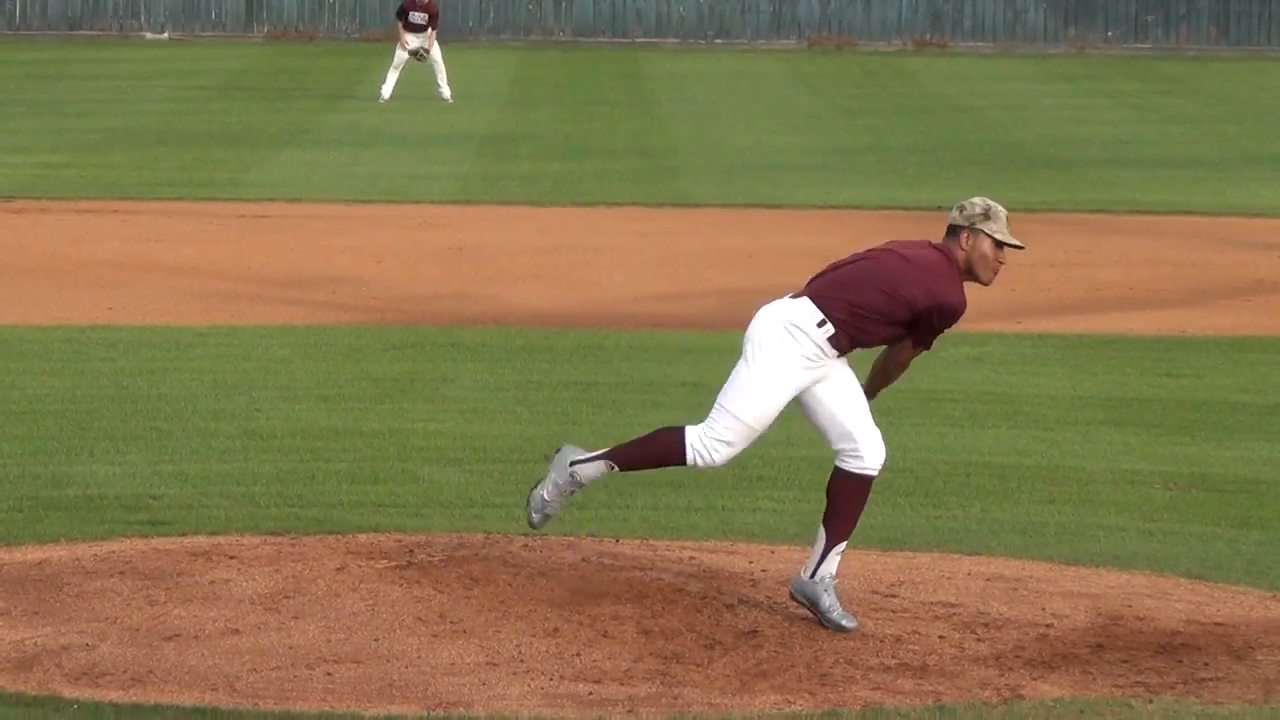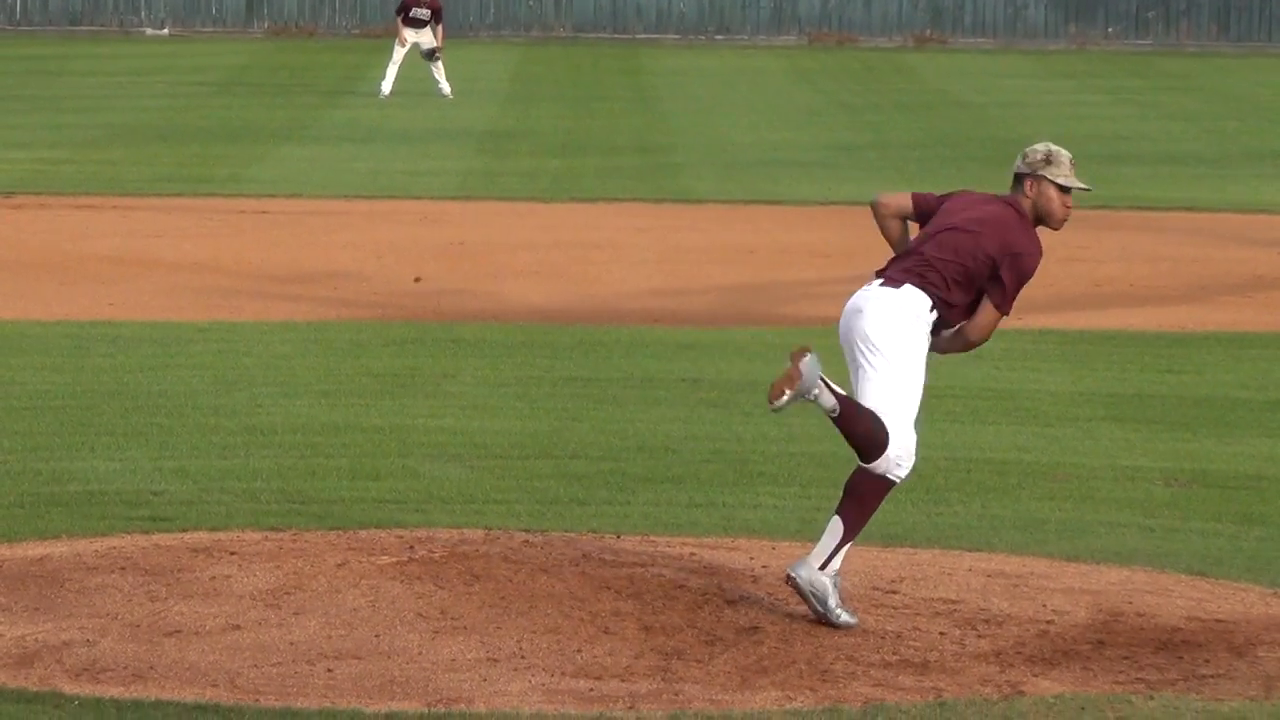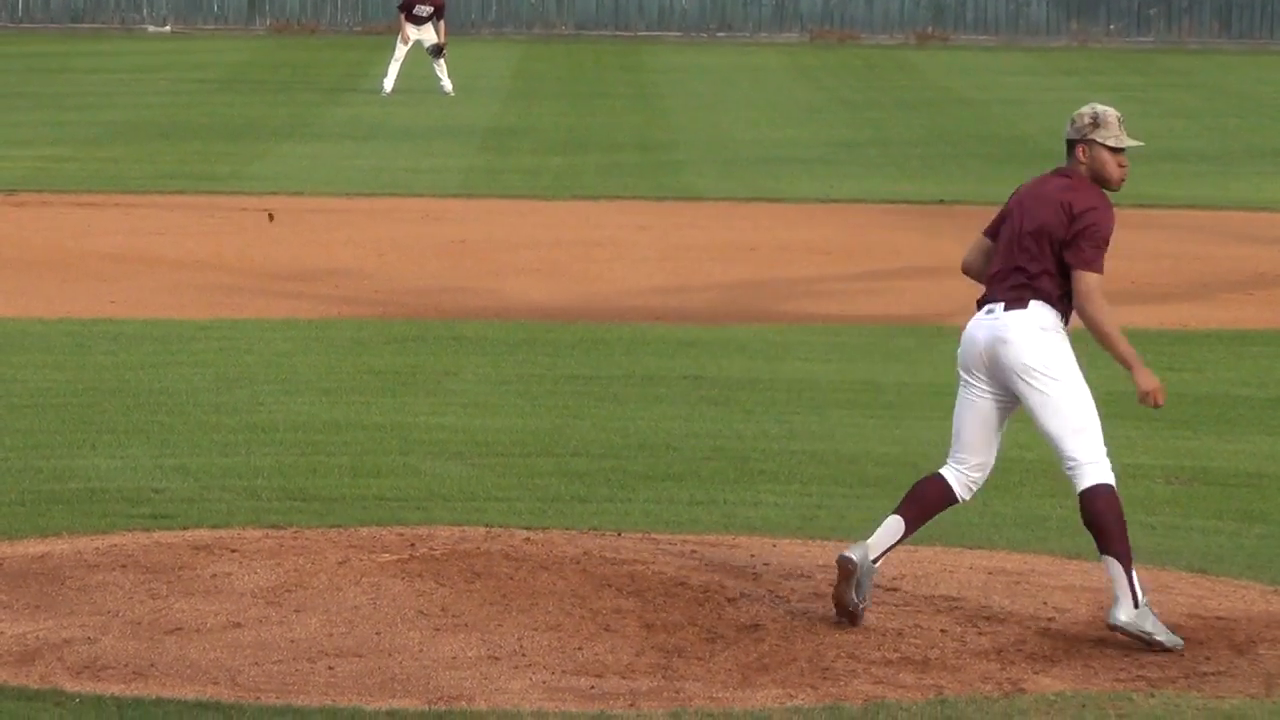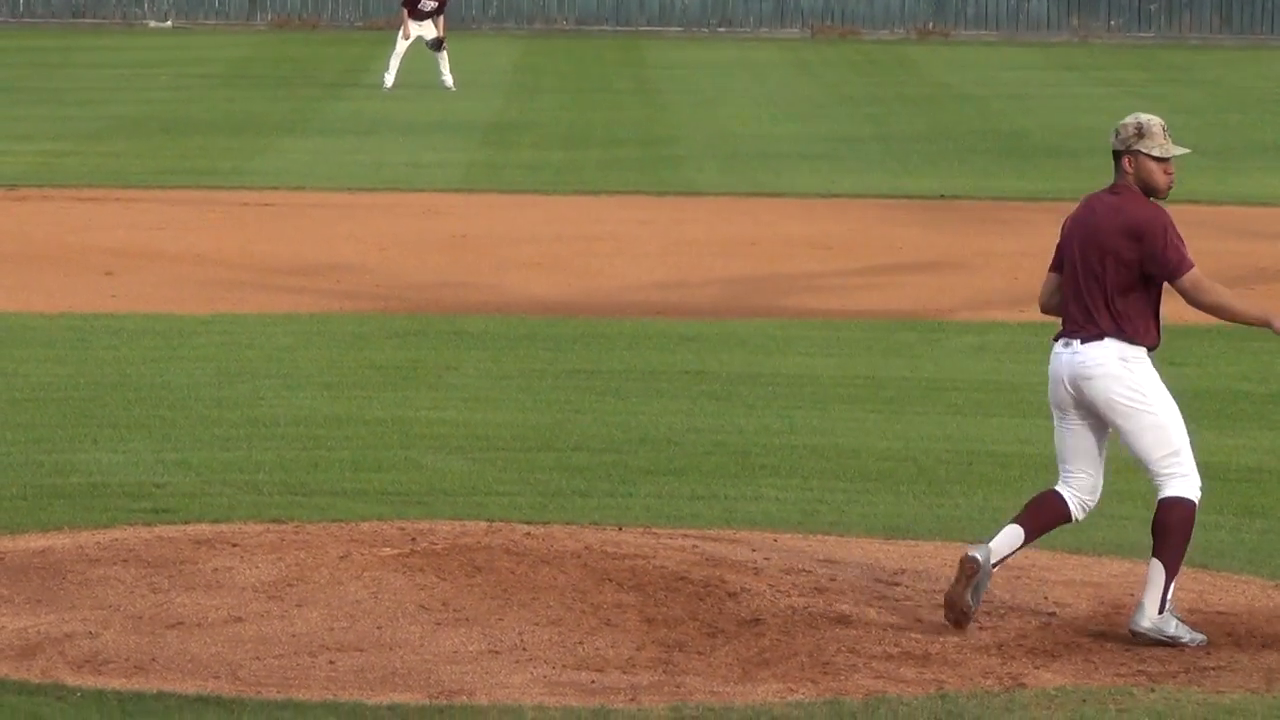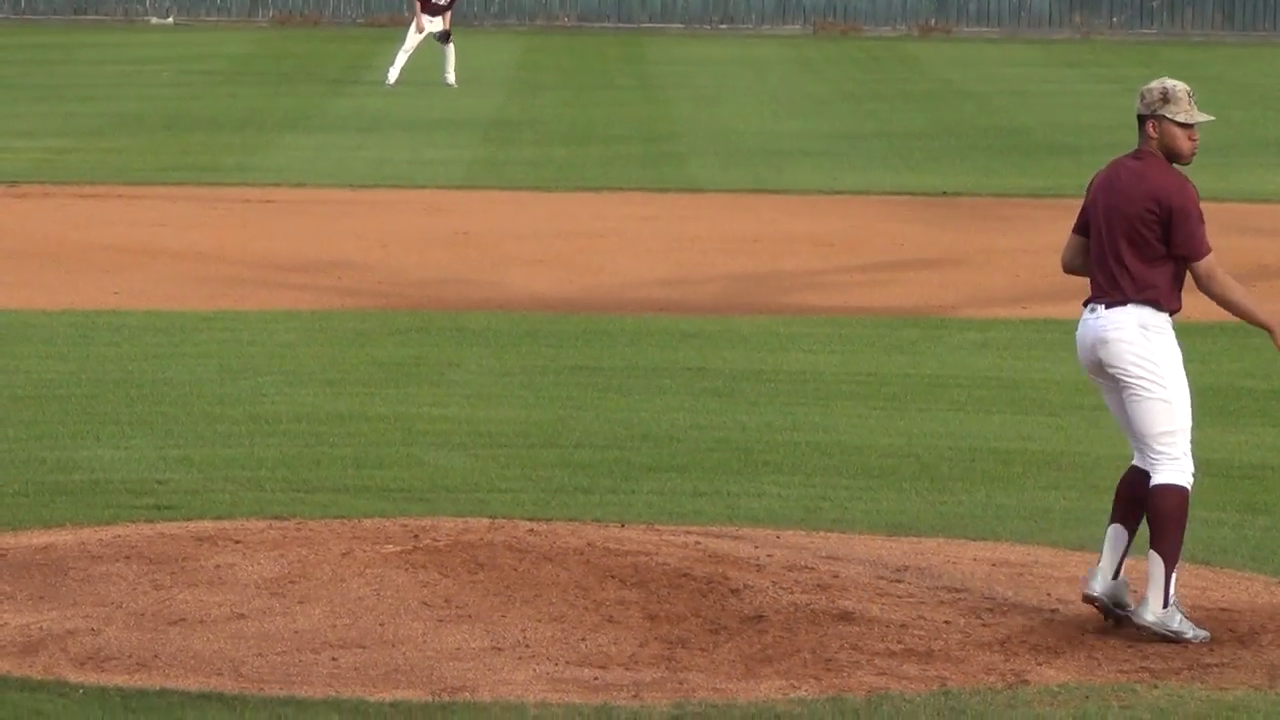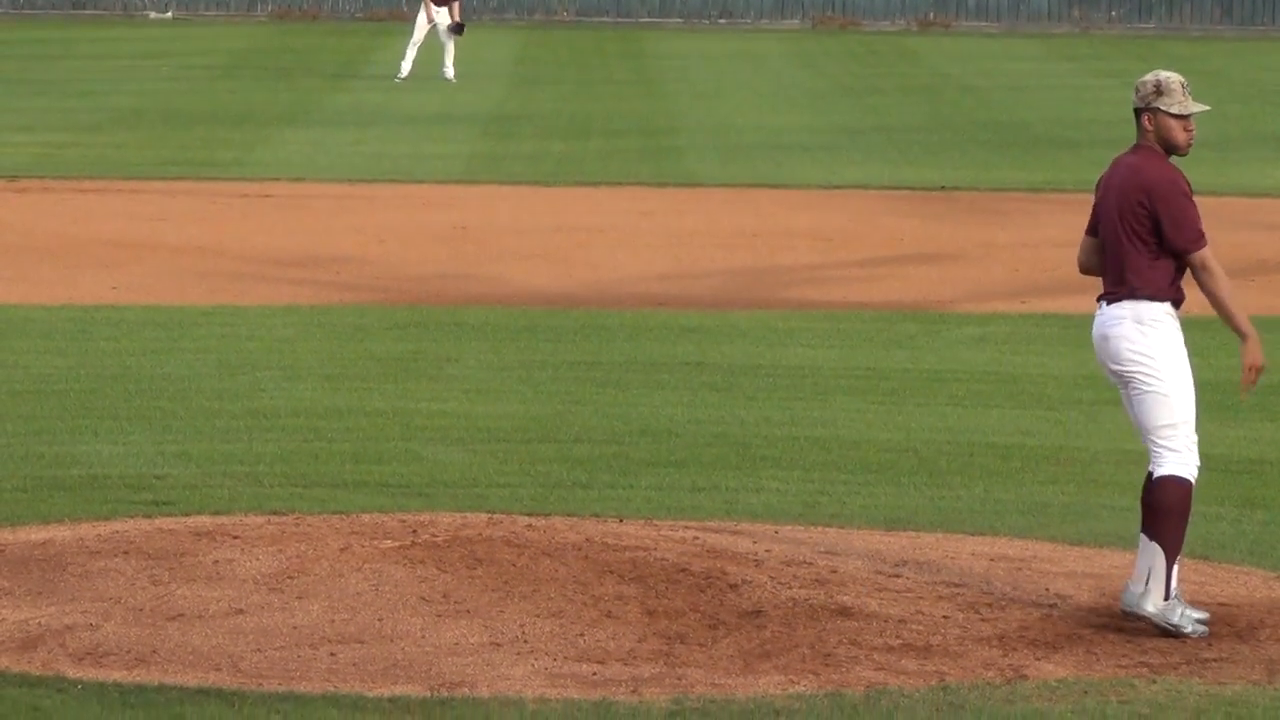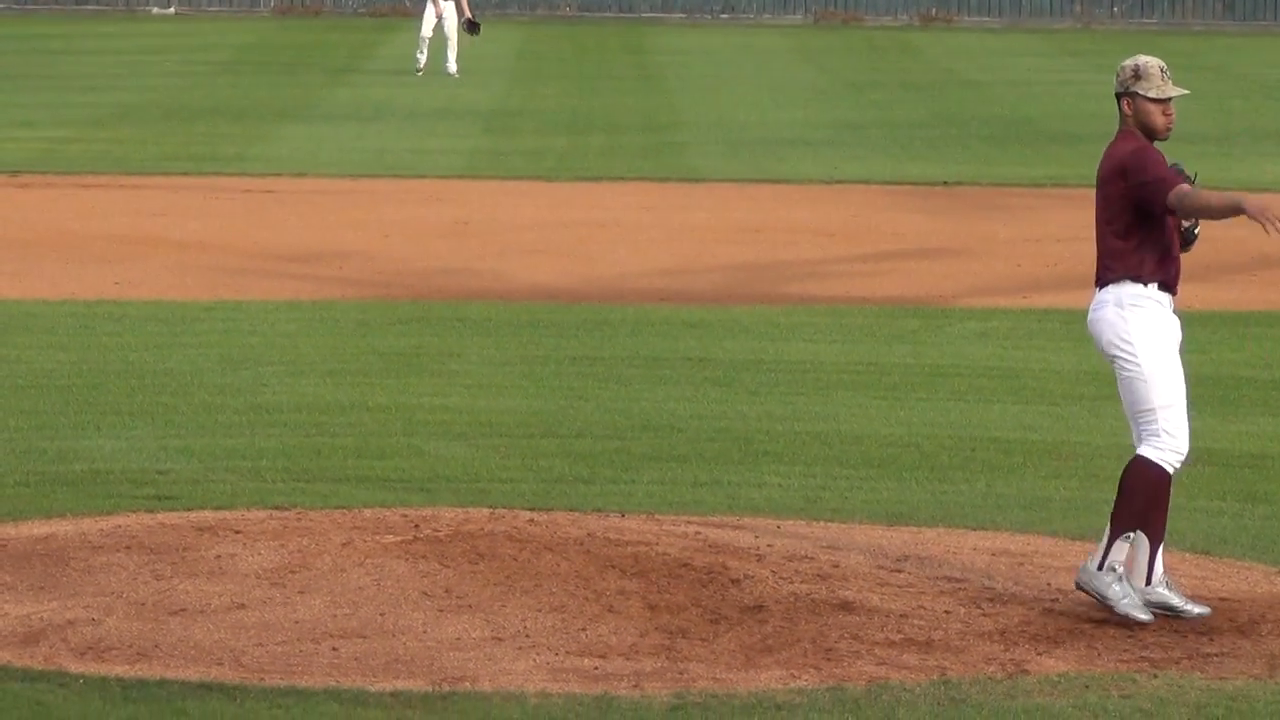
dt=0.2s
person 1, frame 1
left shoulder: (904, 253)
right shoulder: (951, 293)
right elbow: (901, 354)
right wrist: (867, 391)
left hip: (818, 348)
right hip: (794, 335)
left knee: (866, 454)
right knee: (711, 445)
left ankle: (817, 578)
right ankle: (582, 466)
person 1, frame 2
left shoulder: (967, 201)
right shoulder: (1024, 244)
left elbow: (884, 204)
right elbow: (979, 330)
right wrist: (935, 347)
left hip: (867, 306)
right hip: (897, 315)
left knee: (893, 457)
right knee: (879, 440)
left ankle: (818, 570)
right ankle: (812, 382)
person 1, frame 3
left shoulder: (1031, 190)
right shoulder: (1092, 205)
left elbow: (970, 264)
right elbow: (1087, 298)
right wrist: (1136, 367)
left hip: (981, 333)
right hip: (1033, 333)
left knee: (965, 471)
right knee: (1090, 466)
left ankle: (866, 555)
right ankle: (1129, 604)
person 1, frame 4
left shoulder: (1080, 214)
right shoulder: (1147, 218)
left elbow: (1048, 300)
right elbow: (1200, 293)
left hip: (1067, 362)
right hip: (1119, 365)
left knee: (1075, 492)
right knee: (1179, 481)
left ankle: (985, 557)
right ankle: (1153, 612)
person 1, frame 5
left shoulder: (1106, 177)
right shoulder: (1172, 188)
left elbow: (1071, 260)
right elbow: (1211, 278)
left hip: (1095, 329)
right hip: (1139, 333)
left knee: (1149, 459)
right knee: (1173, 466)
left ankle: (1106, 579)
right ankle: (1158, 604)
person 1, frame 6
left shoulder: (1115, 174)
right shoulder: (1164, 179)
left elbow: (1087, 259)
right elbow: (1205, 266)
left wrist: (1142, 251)
right wrist: (1249, 336)
left hip: (1113, 324)
right hip: (1146, 327)
left knee: (1167, 457)
right knee: (1179, 460)
left ankle: (1145, 586)
right ankle: (1160, 595)
person 1, frame 7
left shoulder: (1128, 157)
right shoulder: (1135, 155)
right elbow: (1189, 199)
left wrist: (1173, 232)
left hip: (1144, 311)
right hip: (1133, 310)
left knee: (1164, 444)
right knee: (1164, 442)
left ankle: (1145, 579)
right ankle: (1106, 565)
